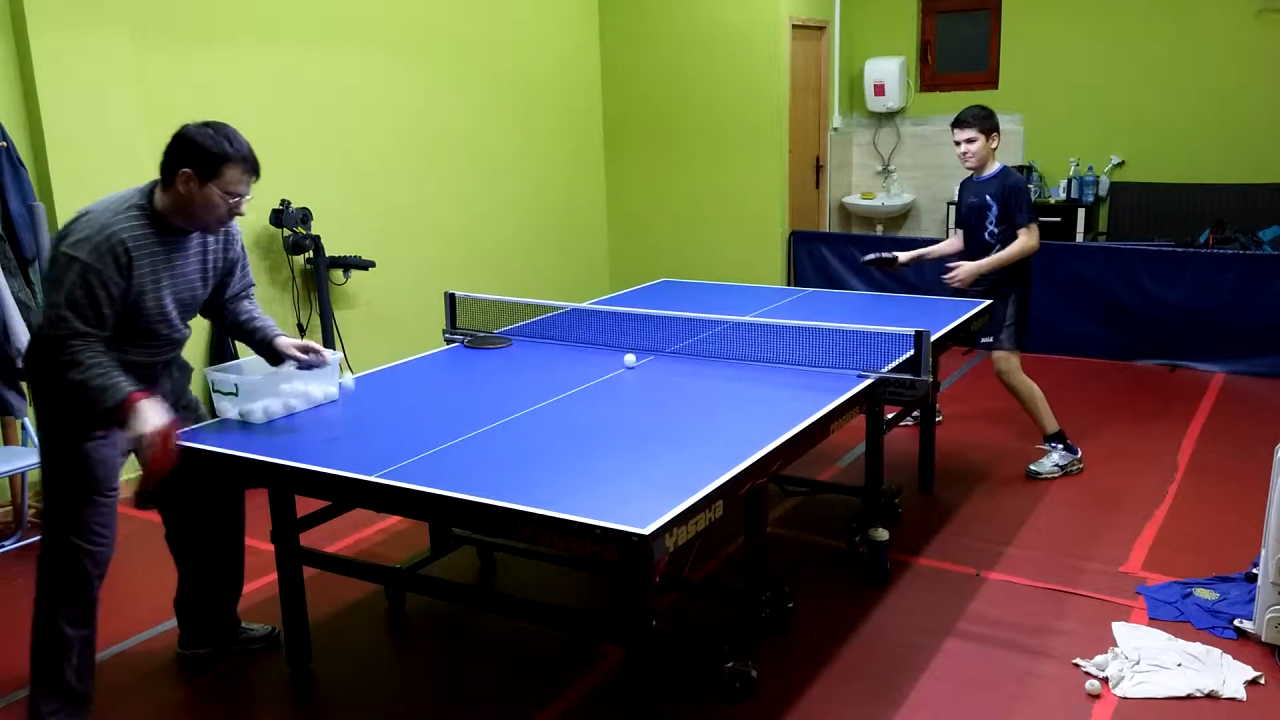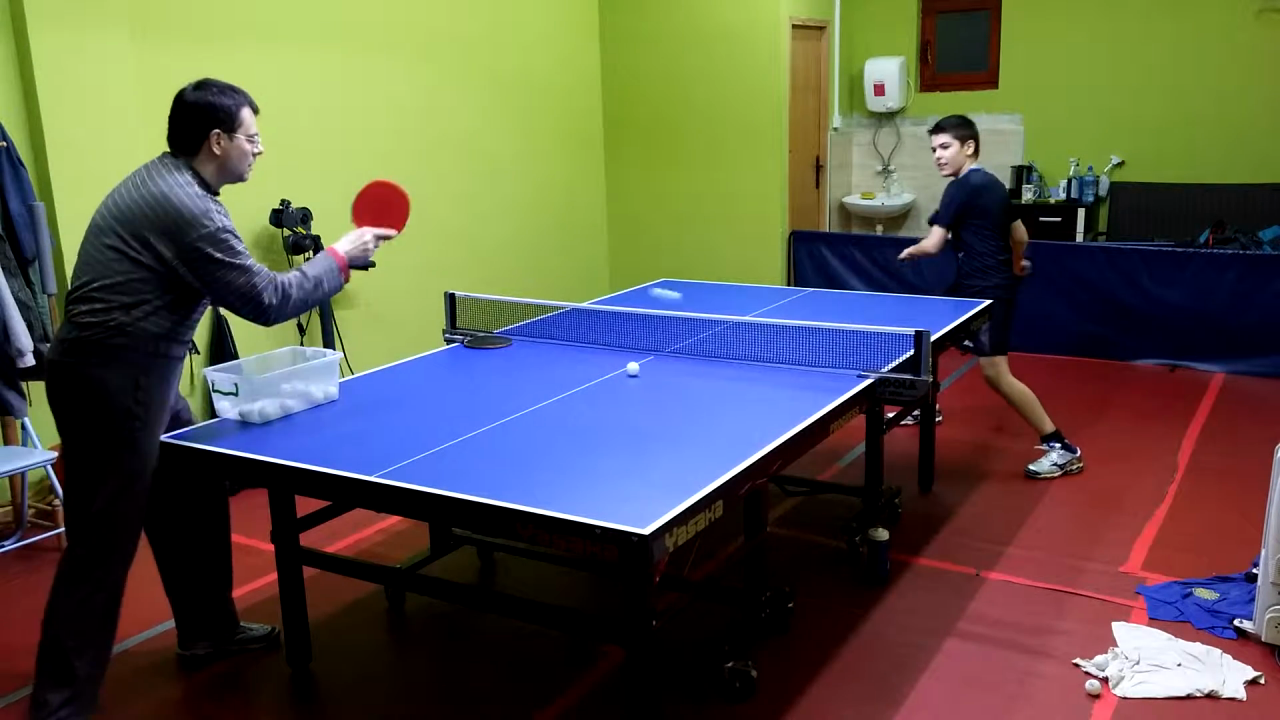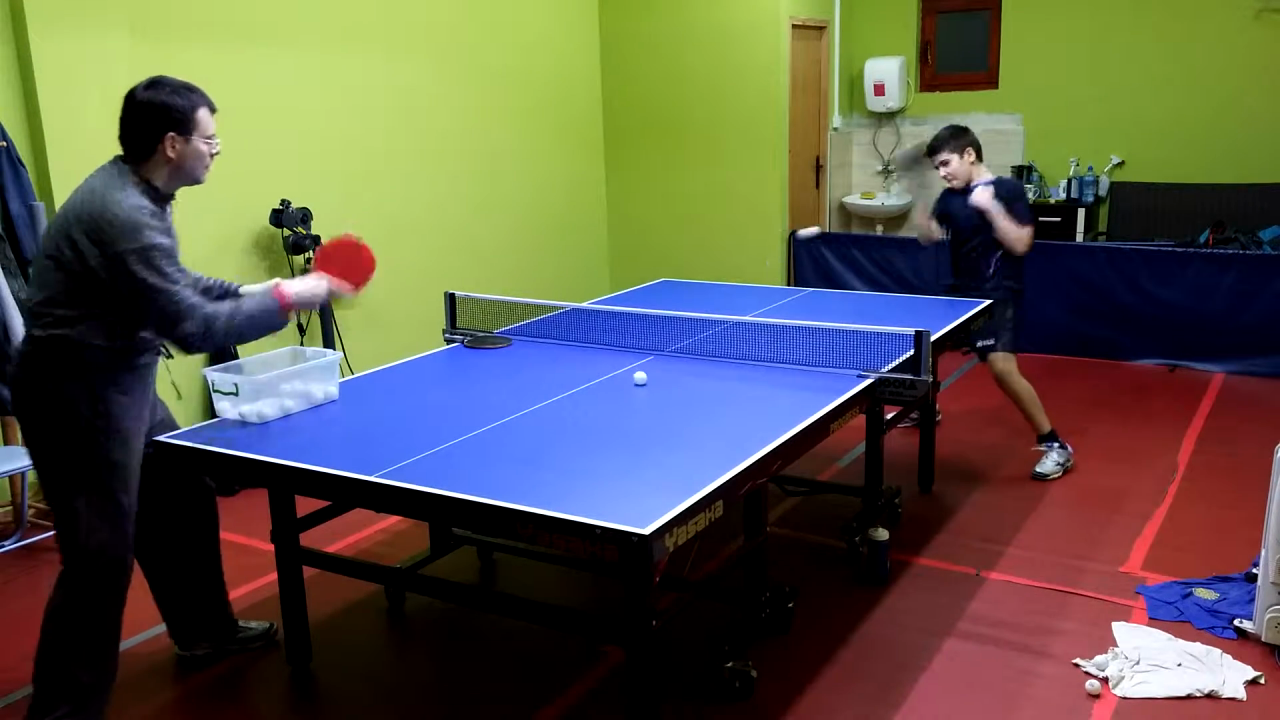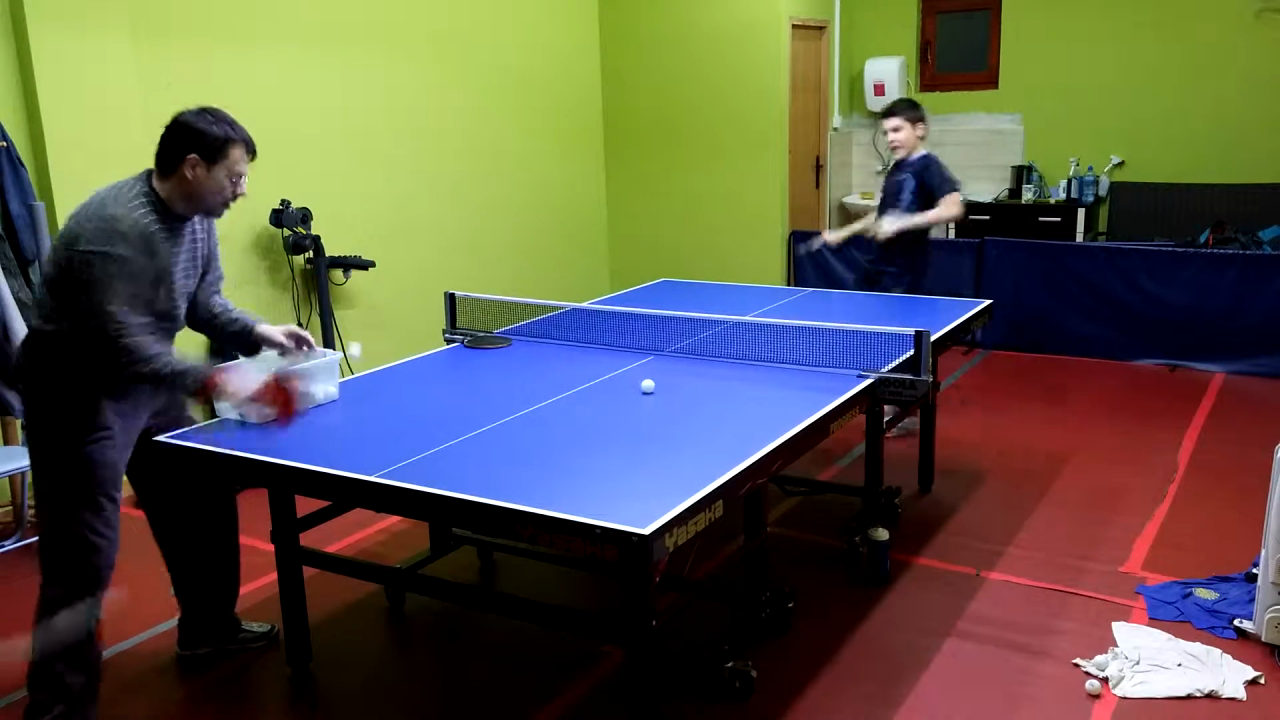
dt=0.4s
person 1, frame 1
left shoulder: (218, 231)
right shoulder: (101, 238)
left elbow: (233, 302)
right elbow: (73, 349)
left wrist: (276, 343)
right wrist: (134, 404)
left hip: (161, 381)
right hip: (84, 394)
left knee: (215, 496)
right knee: (80, 552)
left ankle: (208, 628)
person 1, frame 2
left shoulder: (169, 184)
right shoulder: (185, 208)
right elbow: (263, 300)
left wrist: (289, 271)
right wrist: (338, 258)
left hip: (142, 373)
right hip: (107, 381)
left knee: (195, 496)
right knee: (103, 545)
left ankle: (208, 628)
person 1, frame 3
left shoulder: (132, 193)
right shoulder: (123, 215)
left elbow: (170, 292)
right elbow: (192, 327)
left wrist: (241, 291)
right wrist: (285, 298)
left hip: (118, 385)
right hip: (77, 397)
left knee: (183, 501)
right knee: (100, 558)
left ankle: (203, 628)
person 1, frame 4
left shoulder: (196, 221)
right shoulder: (115, 228)
left elbow: (202, 303)
right elbow: (123, 346)
left wrist: (257, 334)
right wrist: (213, 383)
left hip: (144, 383)
right hip: (75, 395)
left knee: (204, 499)
right knee: (82, 560)
left ankle: (208, 627)
person 2, frame 1
left shoulder: (1011, 183)
right shoulder: (967, 187)
left elbow: (1030, 242)
left wrist: (980, 266)
right wrist: (914, 254)
left hip: (1005, 289)
right hip: (971, 288)
left knee: (1006, 367)
left ankle: (1063, 448)
person 2, frame 2
left shoulder: (963, 186)
right shoulder: (990, 183)
left elbow: (934, 244)
right elbow: (1020, 235)
left wrist: (911, 250)
right wrist: (1016, 263)
left hip: (989, 291)
right hip: (972, 287)
left knee: (995, 372)
left ankle: (1061, 447)
person 2, frame 3
left shoulder: (1008, 189)
right shoulder: (951, 198)
left elbow: (1020, 246)
right elbow: (927, 234)
left wrist: (991, 207)
left hip: (999, 293)
right hip: (961, 292)
left knee: (1003, 368)
left ankle: (1053, 444)
person 2, frame 4
left shoulder: (928, 166)
right shoulder: (897, 167)
left elbow: (954, 209)
left wrist: (902, 222)
right wrist: (844, 233)
left hip: (901, 272)
right hip: (880, 267)
left ankle: (902, 409)
